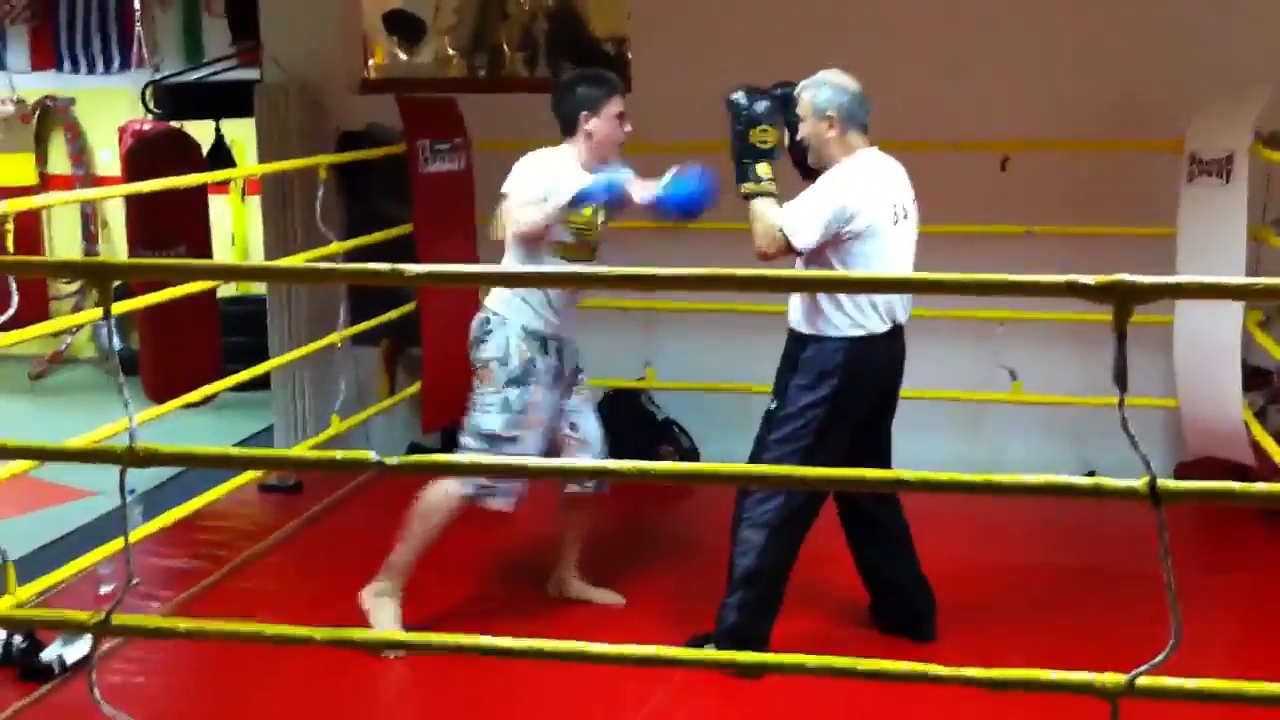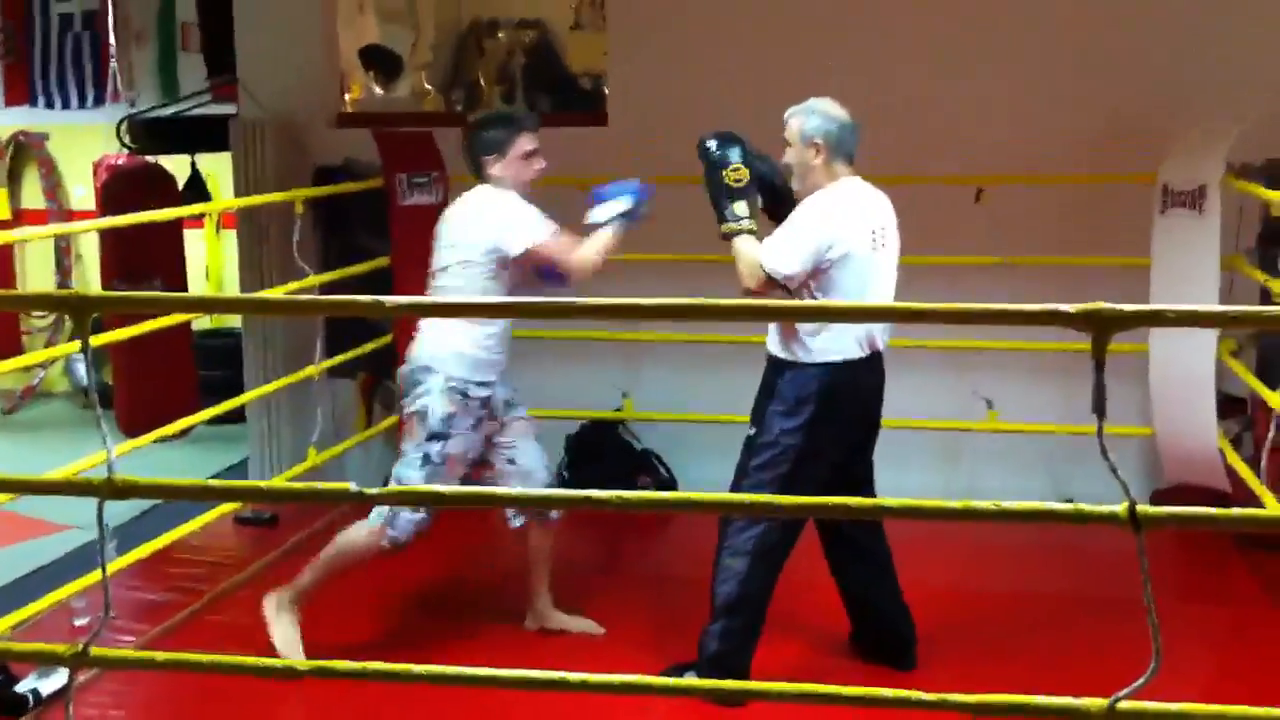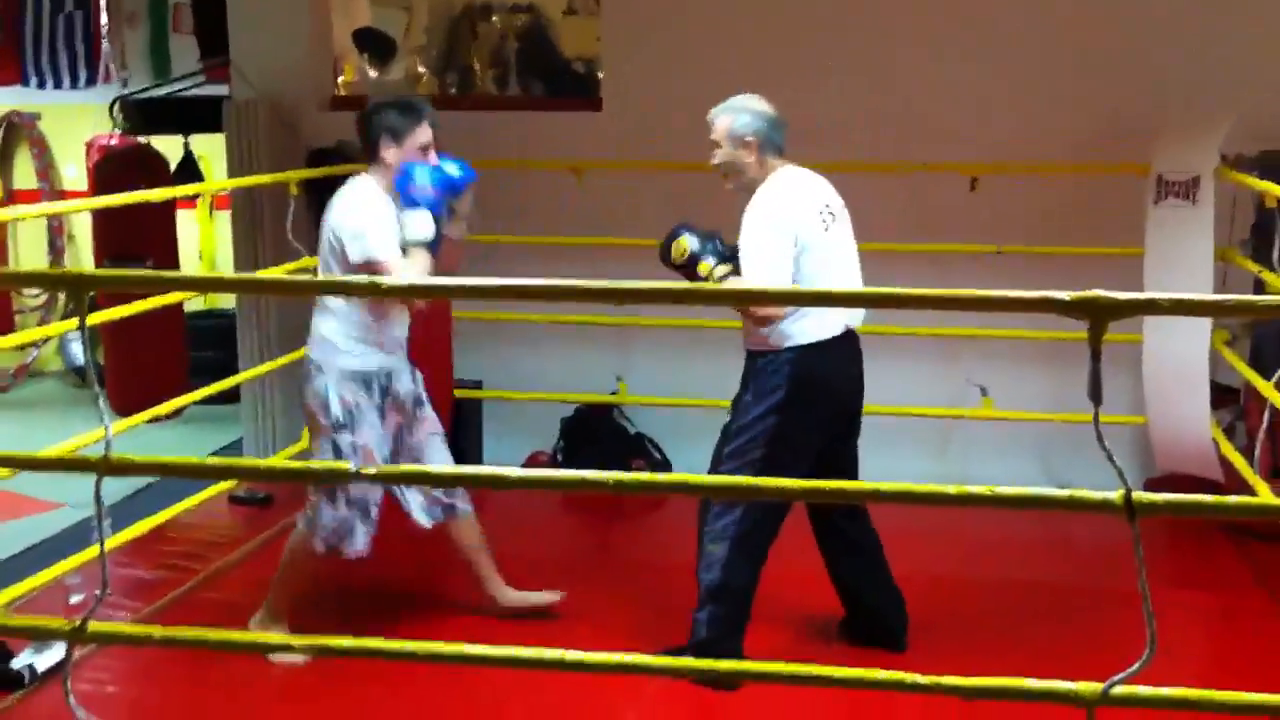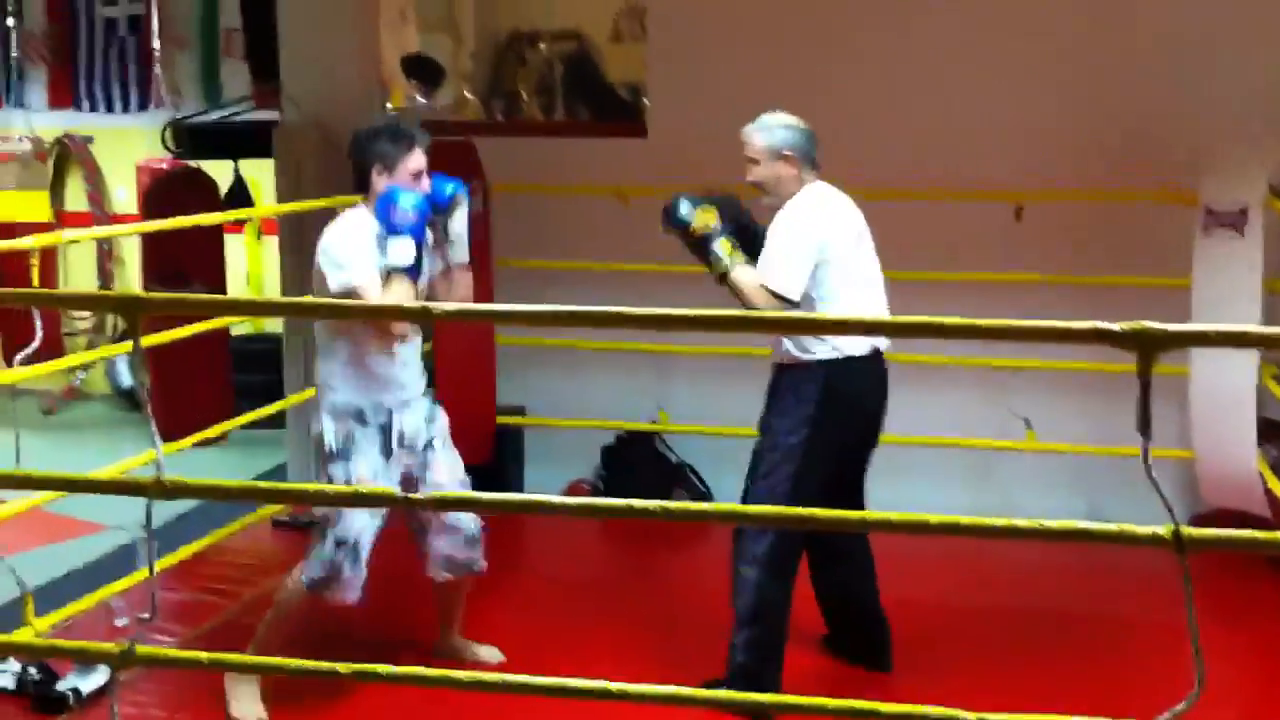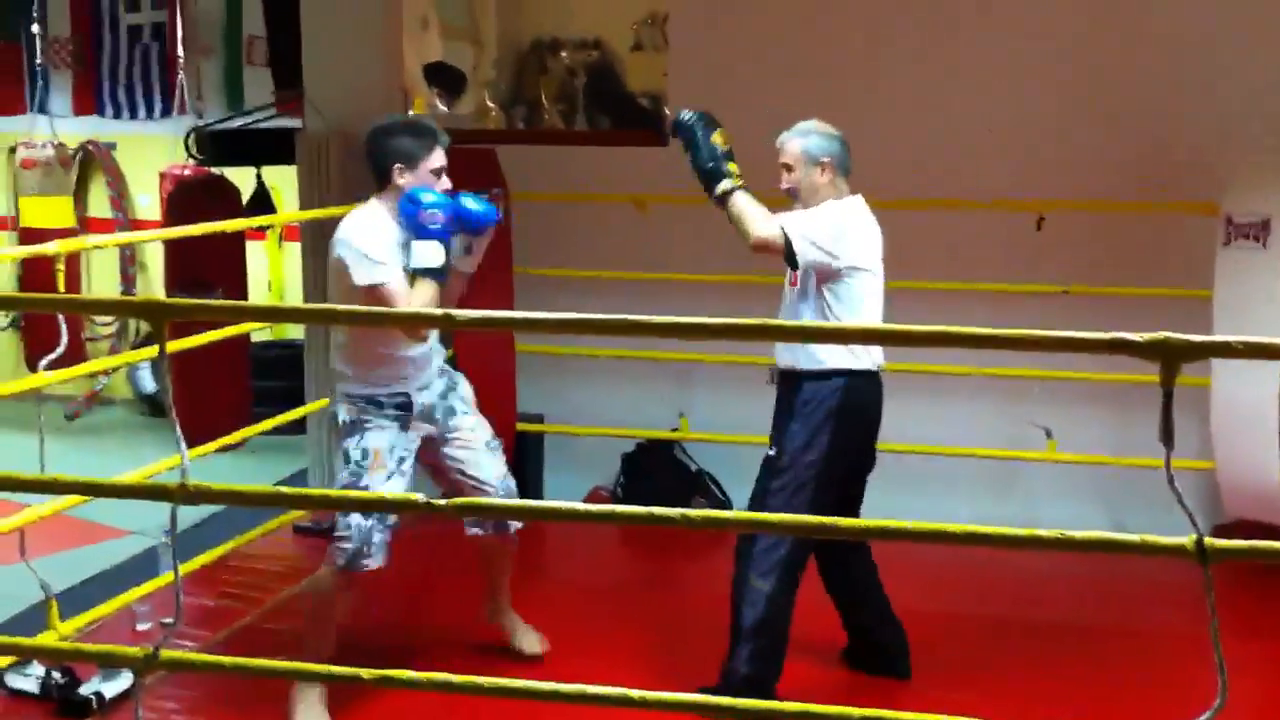
dt=0.3s
person 1, frame 1
left shoulder: (847, 186)
right shoulder: (886, 172)
left elbow: (770, 241)
right elbow: (820, 199)
left wrist: (754, 162)
right wrist: (788, 146)
left hip: (833, 360)
right hip: (875, 351)
left knee: (771, 494)
right knee: (868, 485)
left ankle: (740, 635)
right ankle: (907, 609)
person 1, frame 2
left shoulder: (825, 212)
right shoulder: (871, 203)
left elbow: (755, 277)
left wrist: (733, 202)
right wrist: (767, 193)
left hip: (813, 384)
right hip: (857, 377)
left knee: (755, 520)
right knee: (850, 512)
left ankle: (722, 663)
right ankle: (889, 637)
person 1, frame 3
left shoulder: (770, 206)
right shoulder: (815, 188)
left elbow: (766, 305)
left wrist: (712, 271)
right wrist: (732, 270)
left hip: (795, 369)
right hip: (837, 358)
left knee: (735, 505)
right knee: (834, 499)
left ankle: (715, 648)
right ankle: (878, 618)
person 1, frame 4
left shoulder: (800, 217)
right shoulder: (836, 205)
left elbow: (767, 303)
left wrist: (718, 245)
right wrist: (744, 246)
left hip: (821, 383)
right hip: (860, 375)
left knee: (768, 526)
right knee: (836, 512)
right ankle: (861, 636)
person 1, frame 5
left shoulder: (844, 222)
right shoulder: (825, 220)
left elbow: (761, 236)
right elbow: (763, 230)
left wrist: (720, 171)
right wrist: (716, 175)
left hip: (831, 396)
right hip: (825, 393)
left knee: (773, 537)
right knee: (835, 527)
left ankle: (747, 685)
right ankle: (880, 648)
person 2, frame 1
left shoulder: (609, 173)
right shoulder: (540, 166)
left elbow: (665, 199)
right elbow: (512, 233)
left wrist: (683, 189)
right wrist: (569, 203)
left hip: (554, 341)
right hip: (516, 335)
left knee: (586, 454)
left ankle: (566, 575)
right ankle: (386, 587)
person 2, frame 2
left shoulder: (475, 211)
right shoulder: (502, 210)
right elbow: (580, 263)
left wrist: (538, 265)
right wrist: (615, 214)
left hip: (482, 384)
right hip: (446, 384)
left knee: (535, 486)
right knee: (402, 517)
left ankle: (541, 608)
right ankle: (287, 600)
person 2, frame 3
left shoulder: (396, 202)
right shoulder: (359, 206)
left elbow: (429, 279)
right elbow: (409, 288)
left wrist: (439, 217)
right wrist: (423, 220)
left hip: (393, 373)
right hip: (348, 374)
left knee: (442, 484)
right knee: (340, 510)
left ankle: (496, 591)
right ankle: (271, 616)
person 2, frame 4
left shoulder: (405, 229)
right shoulder: (345, 238)
left elbow: (458, 306)
right elbow: (392, 323)
left wrist: (454, 236)
right wrist: (403, 247)
left hip: (412, 408)
right hip: (356, 417)
left knee: (461, 534)
right knee: (337, 557)
left ankle: (449, 638)
person 2, frame 5
left shoulder: (428, 219)
right shoulder: (361, 232)
right elbow: (418, 320)
left wrist: (468, 249)
right wrist: (429, 243)
left hip: (437, 387)
right hip: (374, 404)
left knee: (495, 498)
right knee: (361, 537)
left ankle: (501, 614)
